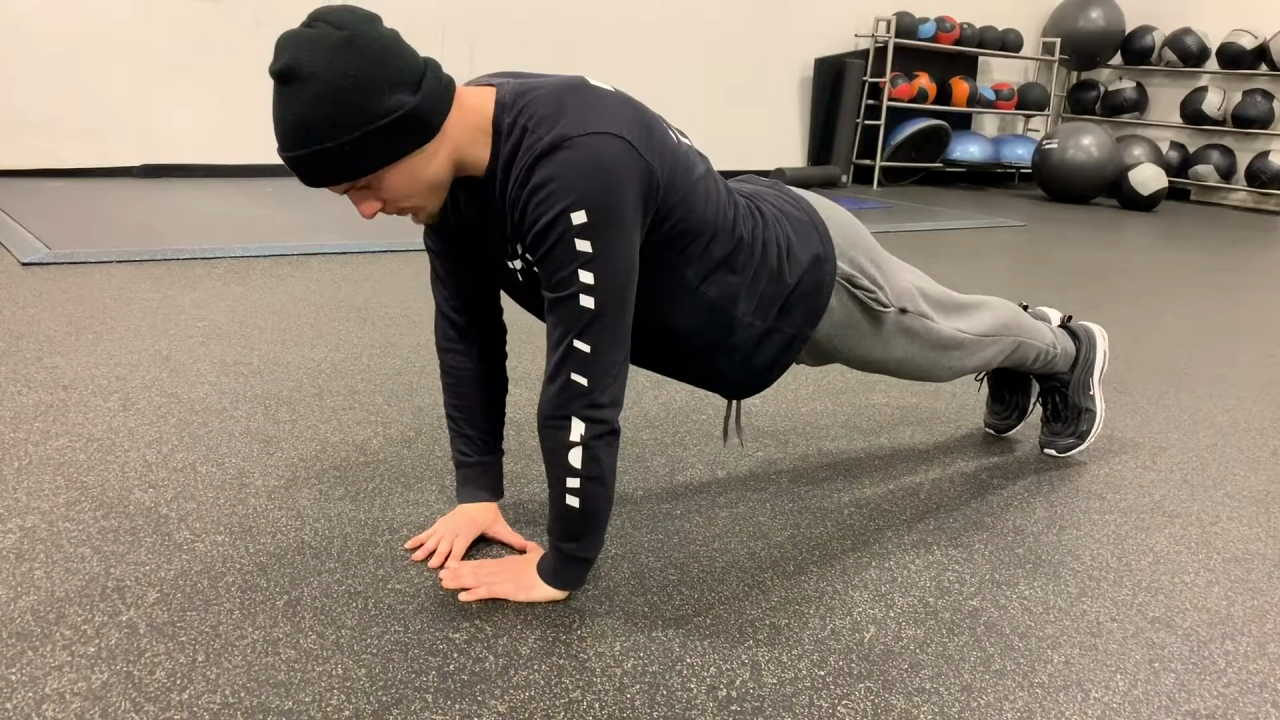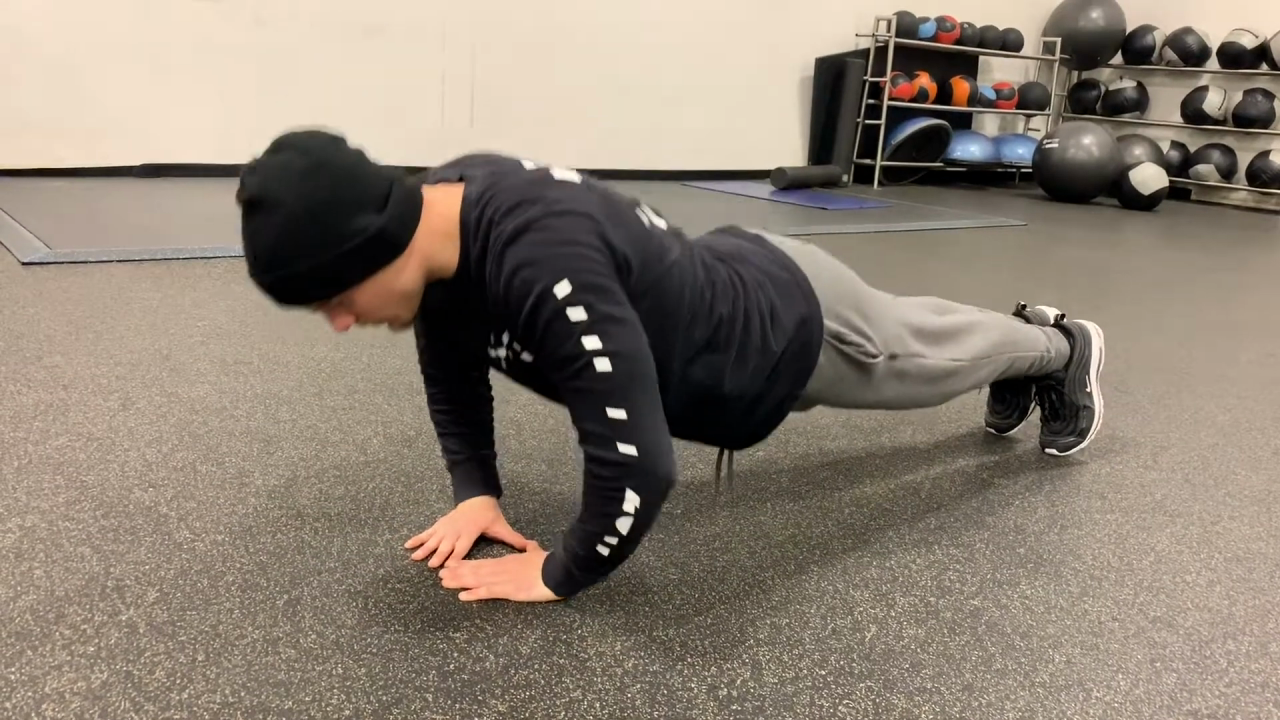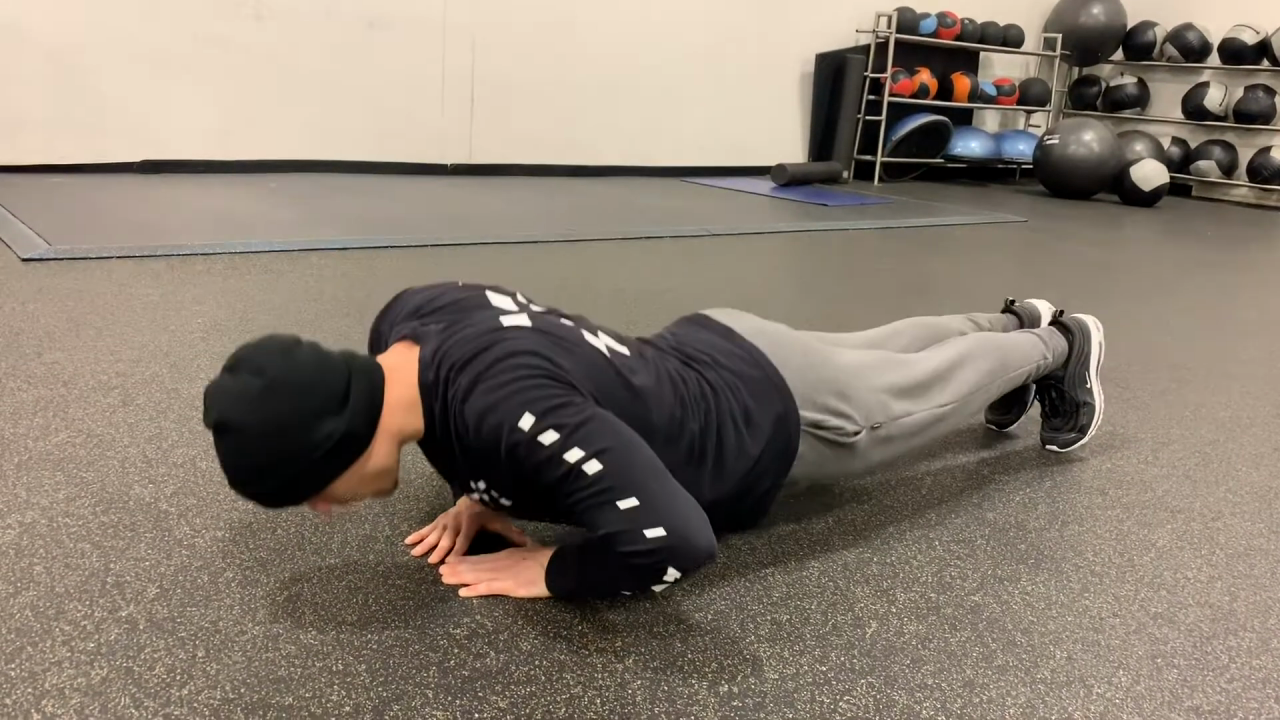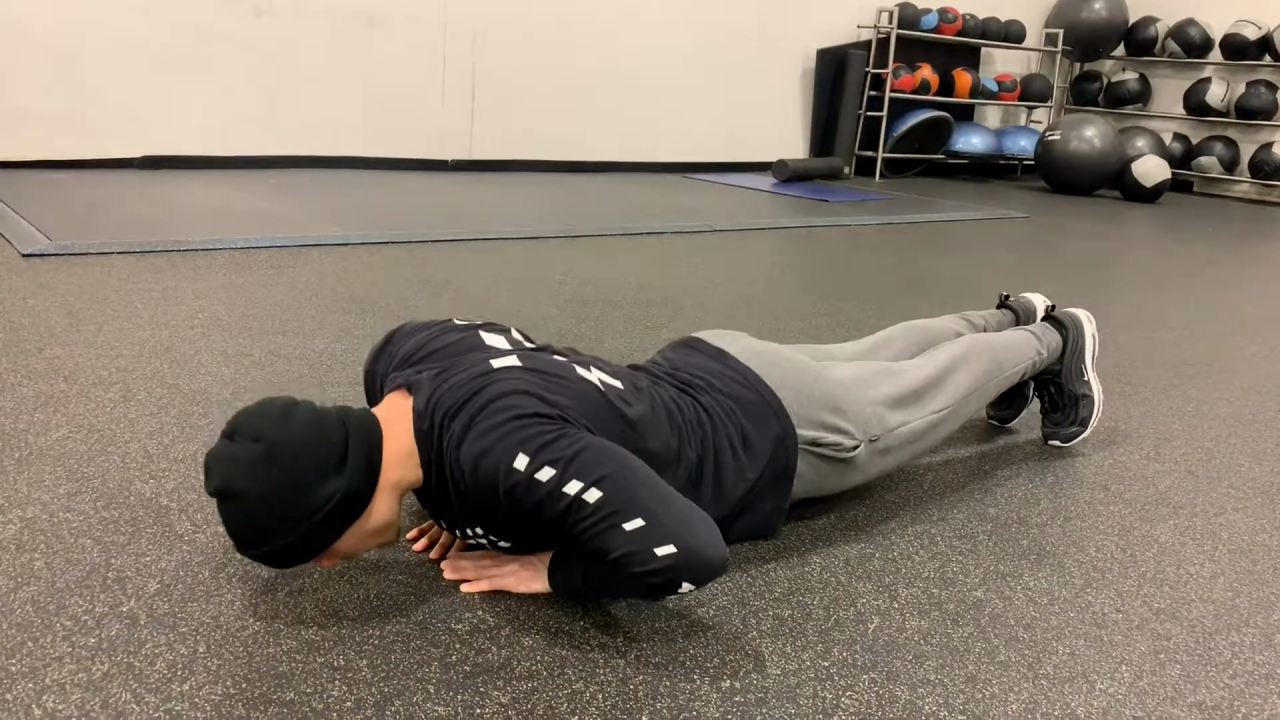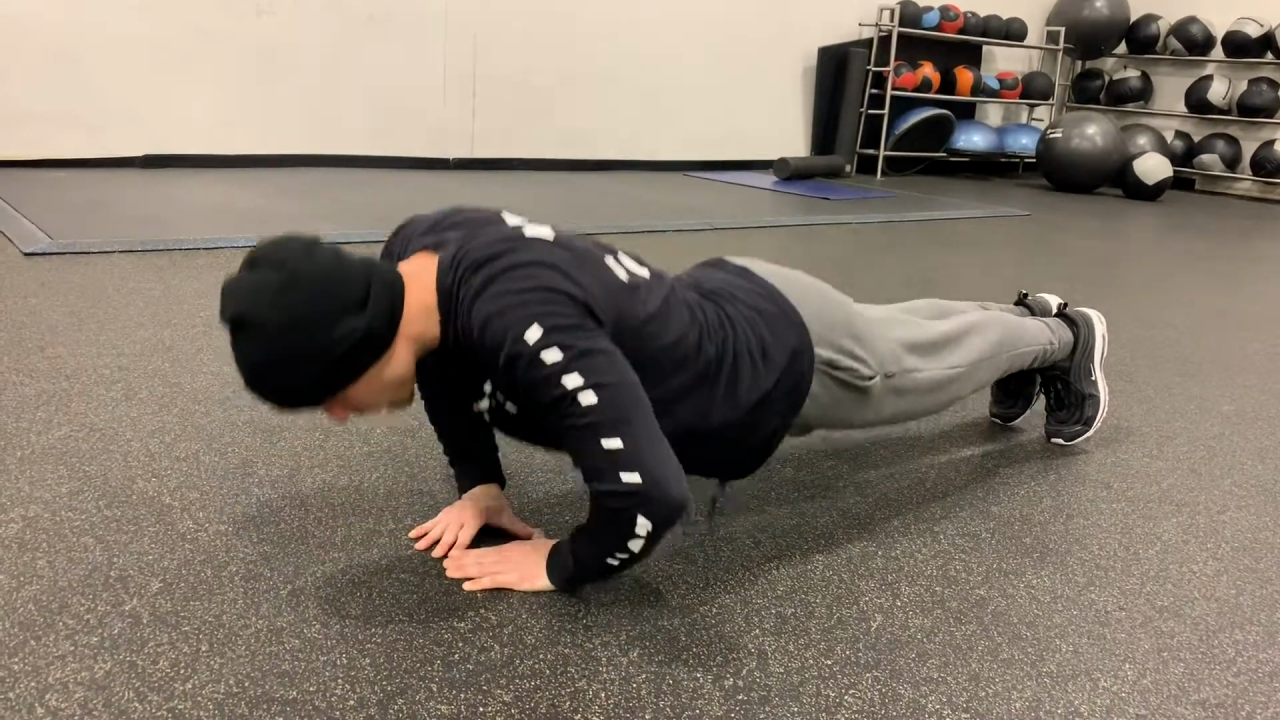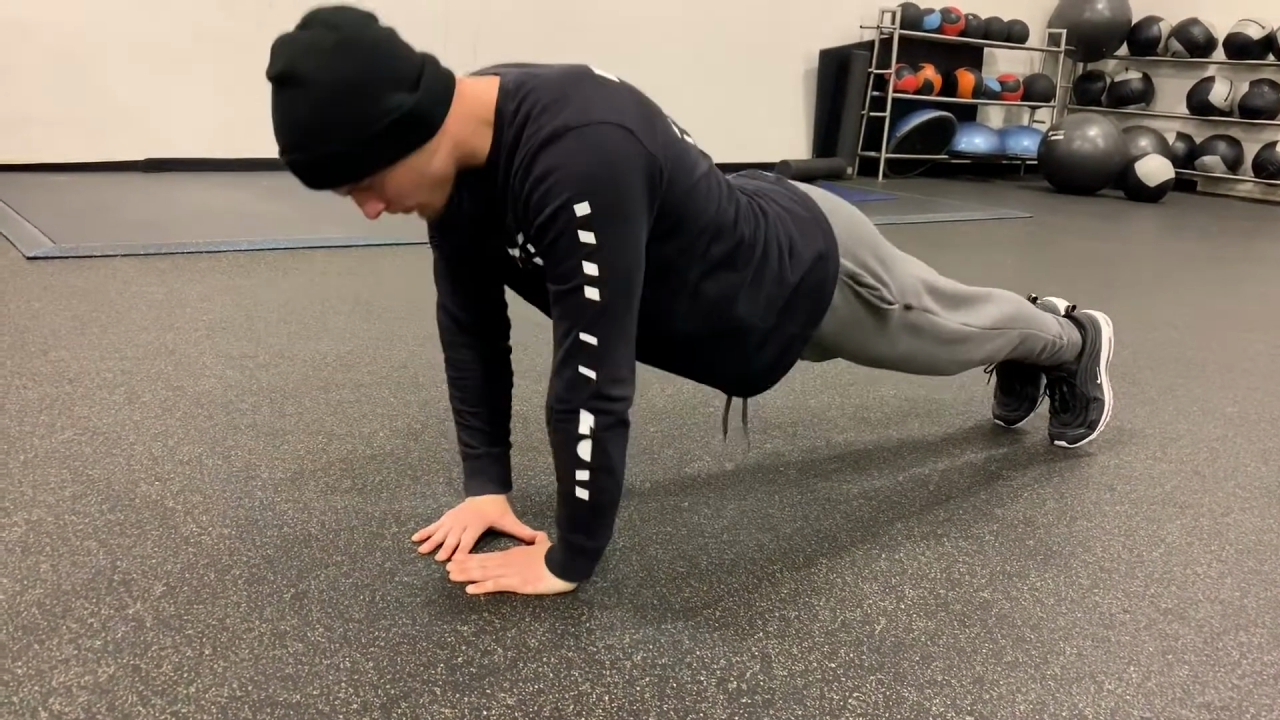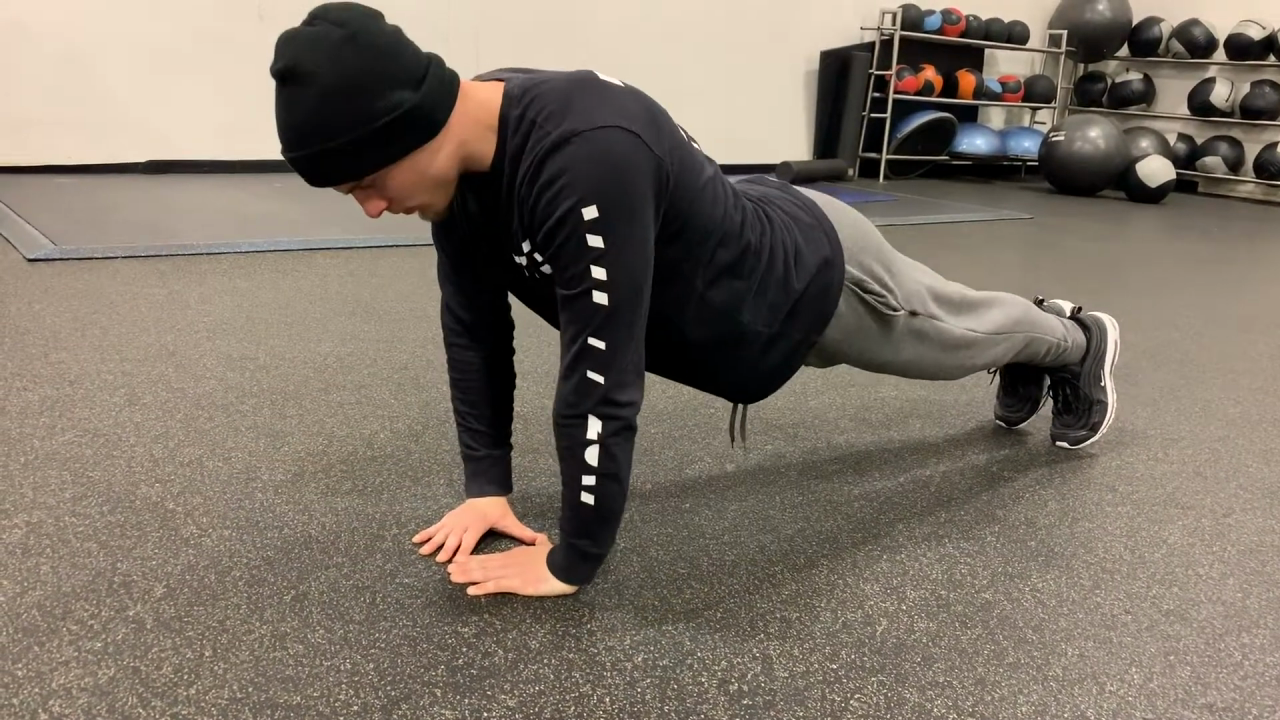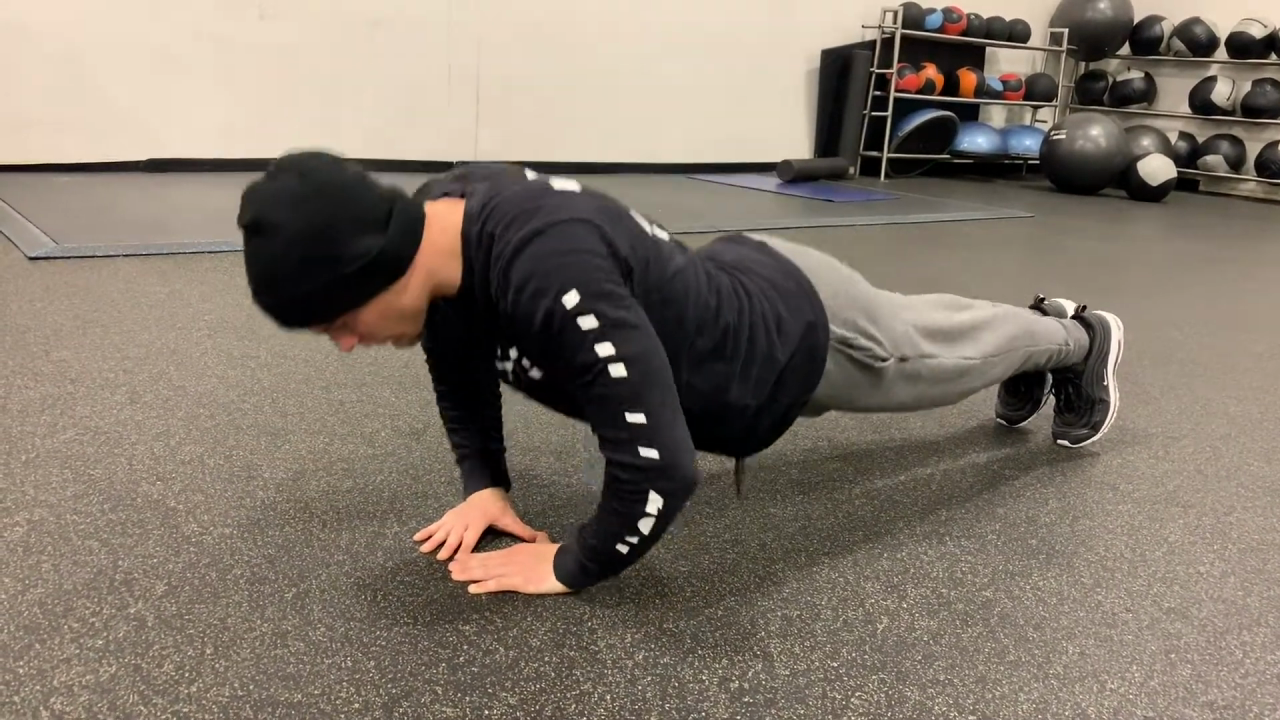
dt=0.4s
person 1, frame 1
left shoulder: (577, 162)
right shoulder: (457, 153)
left elbow: (584, 387)
right elbow: (468, 332)
left wrist: (562, 567)
right wrist: (477, 493)
left hip: (803, 275)
right hip: (741, 248)
left knee: (945, 339)
right knee: (943, 340)
left ankle: (1065, 353)
right ankle: (1025, 344)
person 1, frame 2
left shoulder: (546, 261)
right shoulder: (432, 223)
left elbow: (638, 460)
right elbow: (453, 368)
left wrist: (560, 576)
right wrist: (476, 493)
left hip: (794, 327)
right hip: (729, 287)
left knee: (937, 357)
right knee: (932, 342)
left ankle: (1059, 350)
right ankle: (1025, 322)
person 1, frame 3
left shoulder: (509, 407)
right shoulder: (399, 332)
left elbow: (675, 538)
left wrist: (549, 572)
right wrist: (475, 493)
left hip: (772, 412)
right hip: (705, 354)
left knee: (921, 388)
right knee: (888, 355)
left ankle: (1057, 349)
right ankle: (1011, 324)
person 1, frame 4
left shoulder: (499, 450)
right shoulder: (397, 363)
left elbow: (689, 549)
left wrist: (551, 568)
right wrist: (473, 508)
left hip: (767, 435)
right hip: (700, 374)
left knee: (913, 396)
right knee: (868, 362)
left ankle: (1050, 341)
right ankle: (1003, 321)
person 1, frame 5
left shoulder: (521, 320)
right shoulder: (412, 259)
left elbow: (651, 491)
right elbow: (453, 370)
left wrist: (556, 565)
right wrist: (479, 484)
left hip: (786, 354)
right hip: (718, 304)
left knee: (926, 359)
right knee: (904, 332)
left ankle: (1060, 338)
right ankle: (1021, 314)
person 1, frame 6
left shoulder: (580, 158)
right shoulder: (460, 141)
left elbow: (594, 375)
right elbow: (470, 320)
left wrist: (568, 560)
right wrist: (485, 481)
left hip: (809, 272)
right hip: (748, 243)
left knee: (953, 330)
right knee: (950, 332)
left ankle: (1069, 343)
right ankle: (1035, 327)
person 1, frame 7
left shoulder: (588, 156)
right shoulder: (463, 148)
left elbow: (602, 380)
right elbow: (474, 328)
left wrist: (571, 562)
right wrist: (486, 487)
left hip: (813, 278)
right hip: (751, 253)
left knee: (955, 336)
right knee: (952, 336)
left ankle: (1074, 343)
right ankle: (1039, 335)
person 1, frame 8
left shoulder: (552, 273)
right shoulder: (436, 229)
left elbow: (660, 462)
right elbow: (461, 362)
left wrist: (570, 568)
right wrist: (484, 486)
left hip: (801, 333)
right hip: (734, 289)
left knee: (946, 355)
right knee: (933, 339)
left ankle: (1076, 339)
right ankle: (1037, 320)
